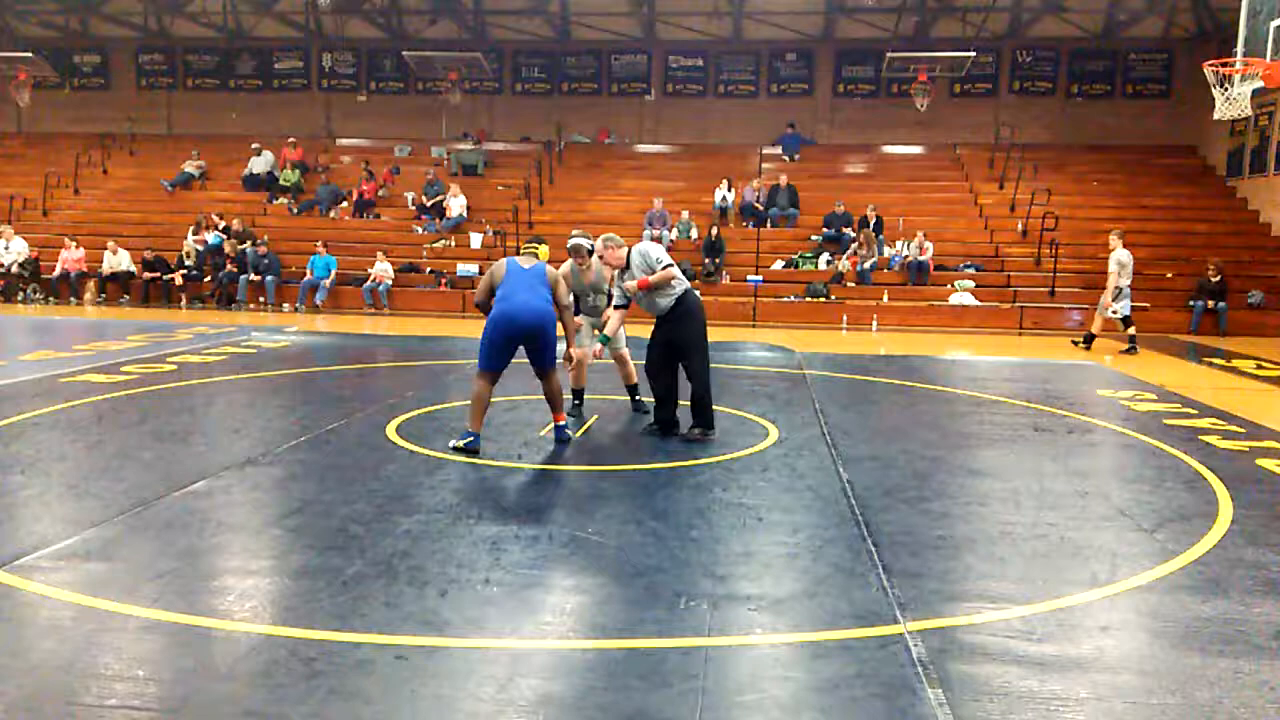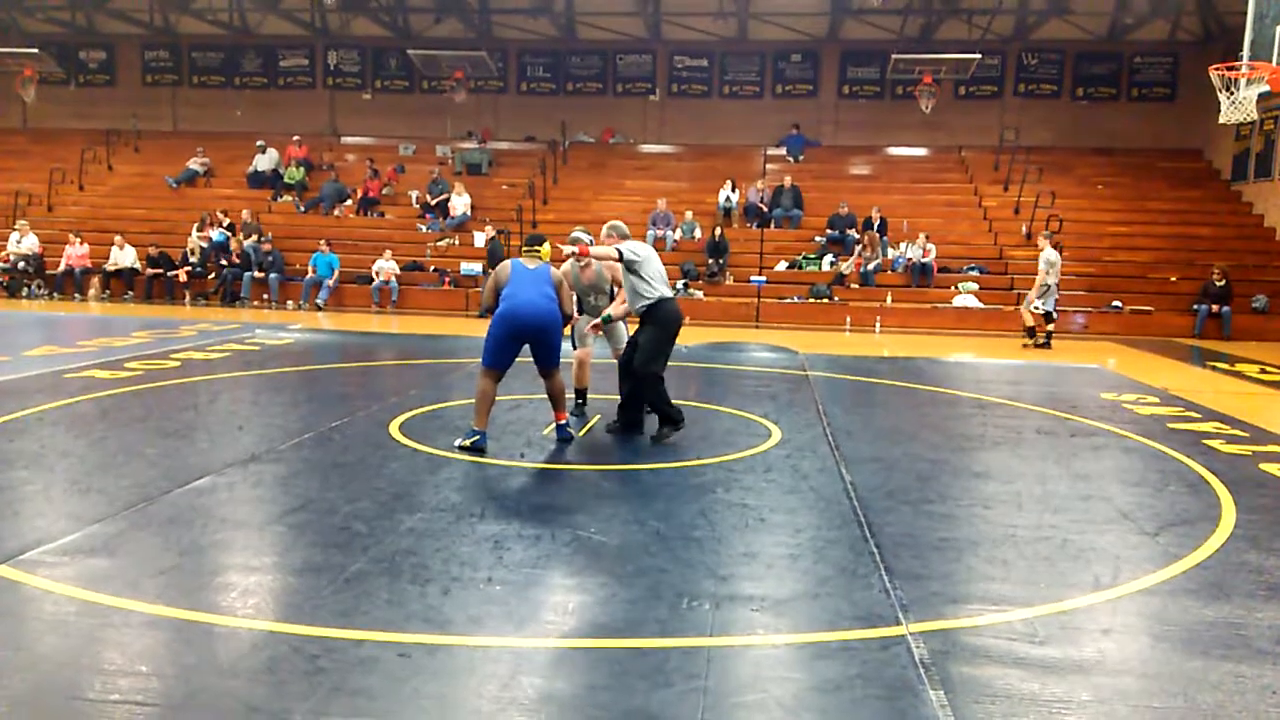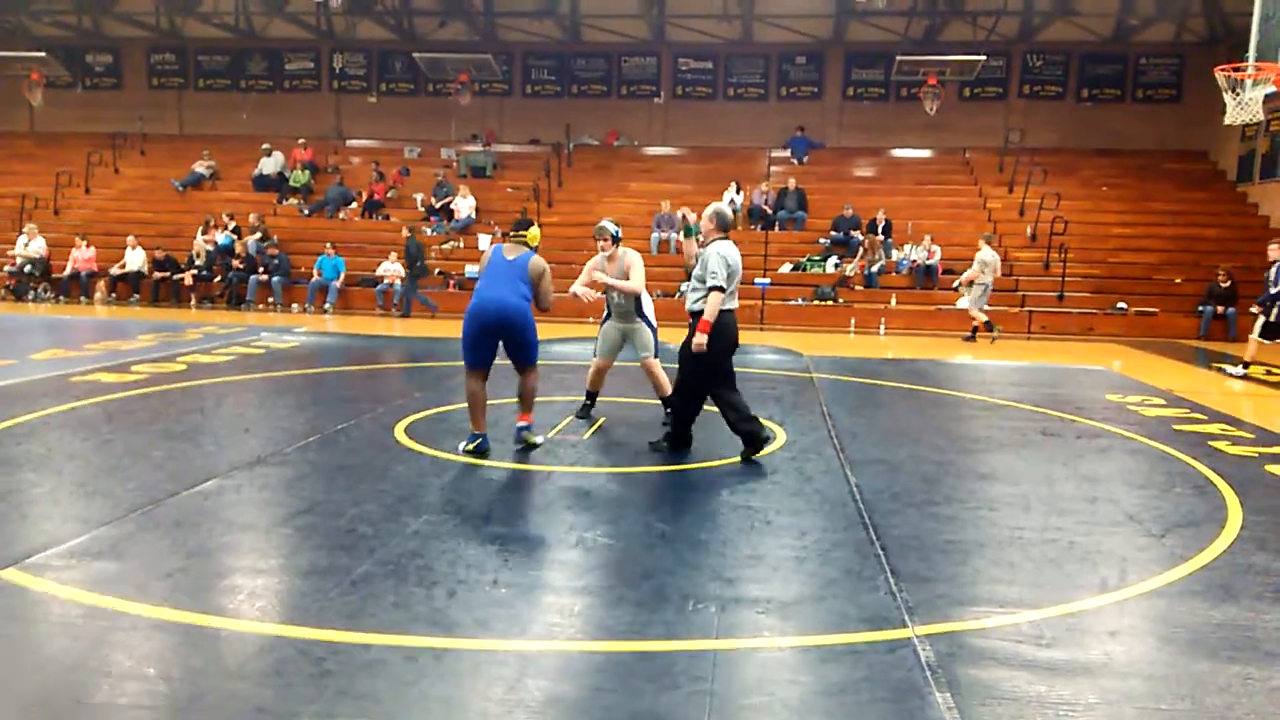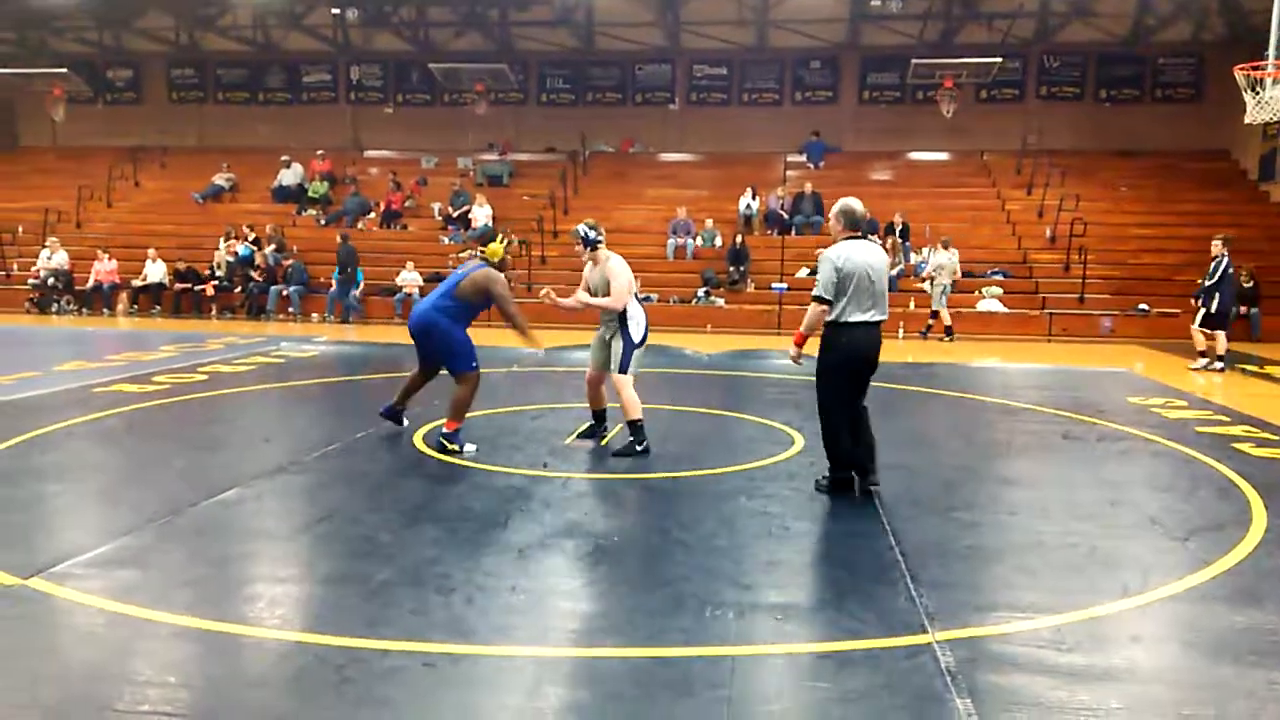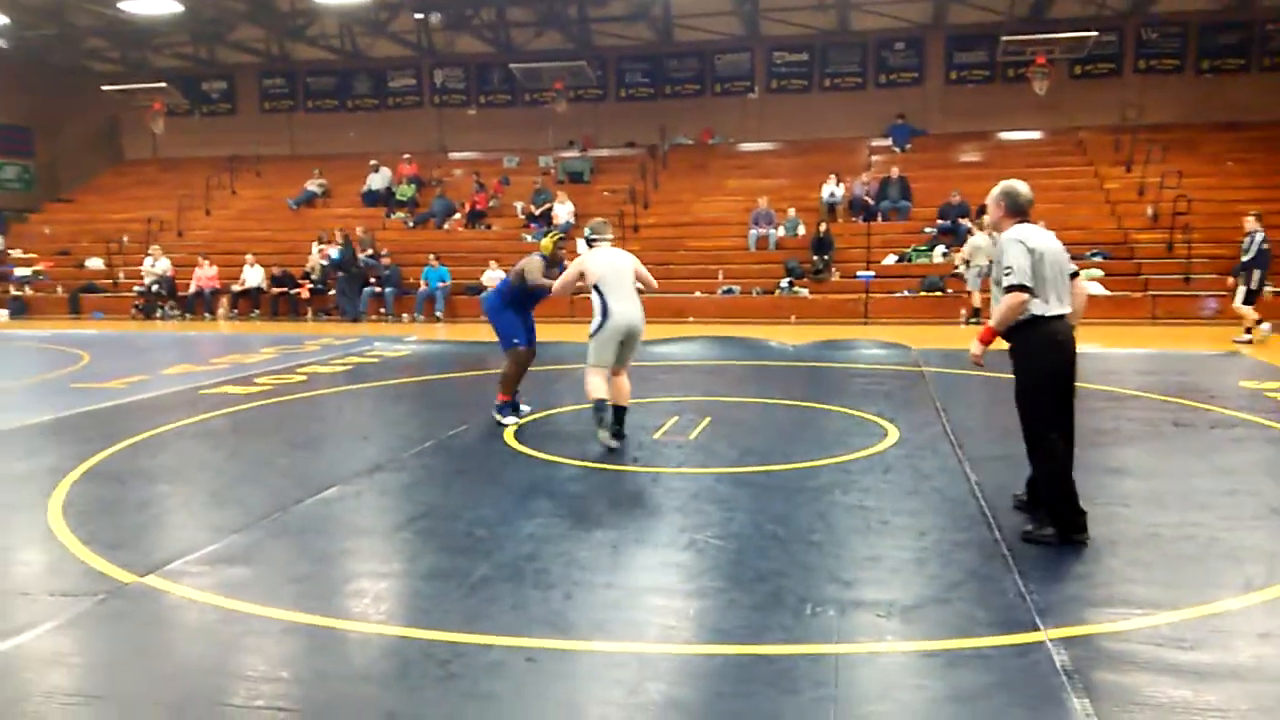
dt=1s
person 1, frame 1
left shoulder: (646, 250)
right shoulder: (621, 277)
left elbow: (671, 273)
right elbow: (618, 313)
left wrist: (641, 283)
right wrist: (602, 340)
left hip: (685, 310)
right hip: (664, 318)
left knee: (696, 369)
right knee: (657, 369)
left ankle: (704, 426)
right ankle: (665, 422)
person 1, frame 2
left shoulder: (637, 248)
right shoulder: (629, 262)
left elbow: (611, 254)
right elbow: (630, 303)
left wrist: (580, 250)
right wrist: (604, 320)
left hip: (662, 316)
right hip: (651, 317)
left knee: (645, 368)
right knee: (627, 365)
left ankle: (671, 419)
right ankle: (629, 420)
person 1, frame 3
left shoulder: (715, 252)
right shoulder: (726, 248)
left elbow: (717, 293)
right elbow: (692, 258)
left wrist: (702, 329)
left hip: (712, 326)
right hip: (724, 325)
left knee: (688, 385)
right knee: (721, 387)
left ankle: (677, 439)
right ankle: (754, 434)
person 1, frame 4
left shoulder: (834, 255)
right shoulder: (879, 253)
left elbow: (820, 306)
left wrist: (798, 341)
left hip: (842, 338)
right hip: (871, 337)
left knee: (834, 410)
right knee: (854, 406)
left ankle: (841, 479)
right ankle: (866, 471)
person 1, frame 5
left shoulder: (1012, 239)
right shoulder: (1047, 238)
left elbow: (1017, 296)
right elbow: (1078, 291)
left wrist: (984, 337)
right wrist: (1065, 331)
left hip: (1035, 342)
right hip: (1058, 336)
left knee: (1042, 431)
right knee: (1054, 425)
left ankle: (1065, 519)
right ankle: (1041, 496)
person 2, frame 1
left shoulder: (500, 266)
right shoulder: (550, 272)
left elbow: (479, 301)
right elbow: (565, 306)
right wrist: (571, 346)
left hip: (505, 319)
right hip: (541, 320)
left knee: (485, 377)
right knee: (548, 374)
left ankle: (472, 437)
right ankle: (561, 428)
person 2, frame 2
left shoulder: (505, 267)
right shoulder: (554, 274)
left elbow: (487, 305)
right elbow: (567, 312)
right wrist: (556, 330)
left hip: (510, 318)
right hip: (547, 319)
left knee: (489, 376)
right knee: (551, 374)
left ankle: (477, 435)
right ankle: (562, 426)
person 2, frame 3
left shoulder: (490, 252)
right shoulder: (538, 263)
right elbow: (544, 305)
right wrist: (539, 286)
left hip: (480, 312)
right hip: (518, 315)
left knee: (475, 375)
right knee: (528, 371)
left ankle: (479, 436)
right ankle: (524, 427)
person 2, frame 4
left shoulder: (475, 265)
right shoulder: (493, 277)
right elbow: (510, 312)
right wrist: (529, 337)
left hip: (421, 318)
right hip: (440, 325)
left knee: (428, 370)
right knee: (469, 378)
left ankle: (395, 408)
right ankle: (449, 436)
person 2, frame 5
left shoulder: (559, 265)
right shoulder: (536, 263)
right elbow: (535, 283)
left hip: (520, 309)
right hip: (502, 306)
left knee: (529, 353)
right knee: (517, 353)
left ankle: (509, 396)
right ankle: (502, 406)
person 3, frame 1
right shoulder: (565, 271)
left wrist: (611, 308)
left hip: (607, 313)
right hip: (582, 316)
left knee: (622, 355)
right knee: (580, 357)
left ankle: (635, 398)
right ankle: (577, 402)
person 3, frame 2
left shoulder: (608, 264)
right shoulder: (566, 270)
left elbow: (624, 286)
right hip: (584, 316)
left knee: (623, 355)
right knee: (581, 357)
right ankle: (580, 401)
person 3, frame 3
left shoulder: (632, 257)
right shoulder: (596, 262)
left elbow: (637, 288)
right elbow: (575, 288)
left wrist: (609, 280)
right wrist: (580, 290)
left hip: (640, 318)
right hip: (613, 319)
left knee: (650, 365)
right knee: (599, 365)
left ankle: (671, 409)
right ankle: (588, 402)
person 3, frame 4
left shoulder: (615, 265)
right shoulder: (590, 268)
left elbow: (618, 303)
right elbow: (581, 303)
left wrist: (587, 299)
right wrist: (555, 300)
left hip: (631, 328)
right hip: (608, 328)
left knee: (621, 382)
right knee: (593, 378)
left ankle: (639, 441)
right ankle: (598, 425)
person 3, frame 5
left shoulder: (584, 260)
right shoulder: (627, 256)
left elbow: (557, 289)
right elbow: (653, 286)
left wrist: (576, 284)
left hip: (610, 320)
right hip: (635, 317)
left knee: (595, 375)
right knee: (619, 371)
left ankle: (604, 419)
right ankle: (616, 424)
